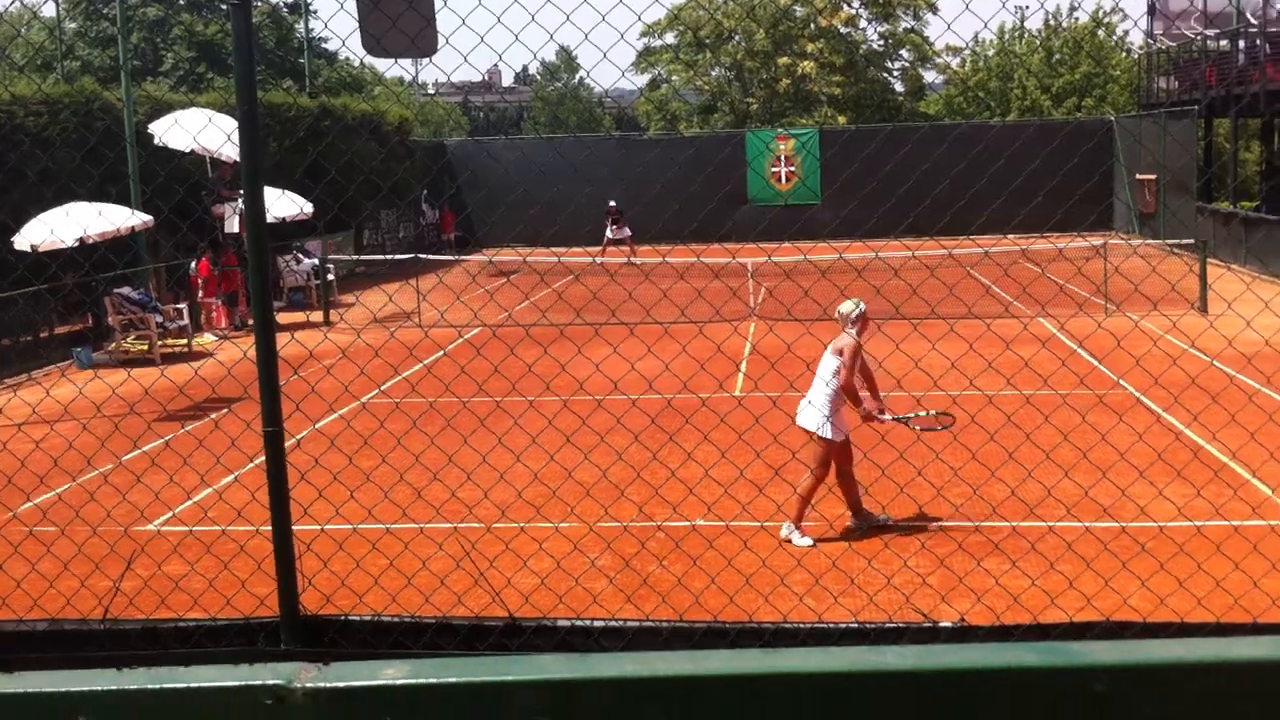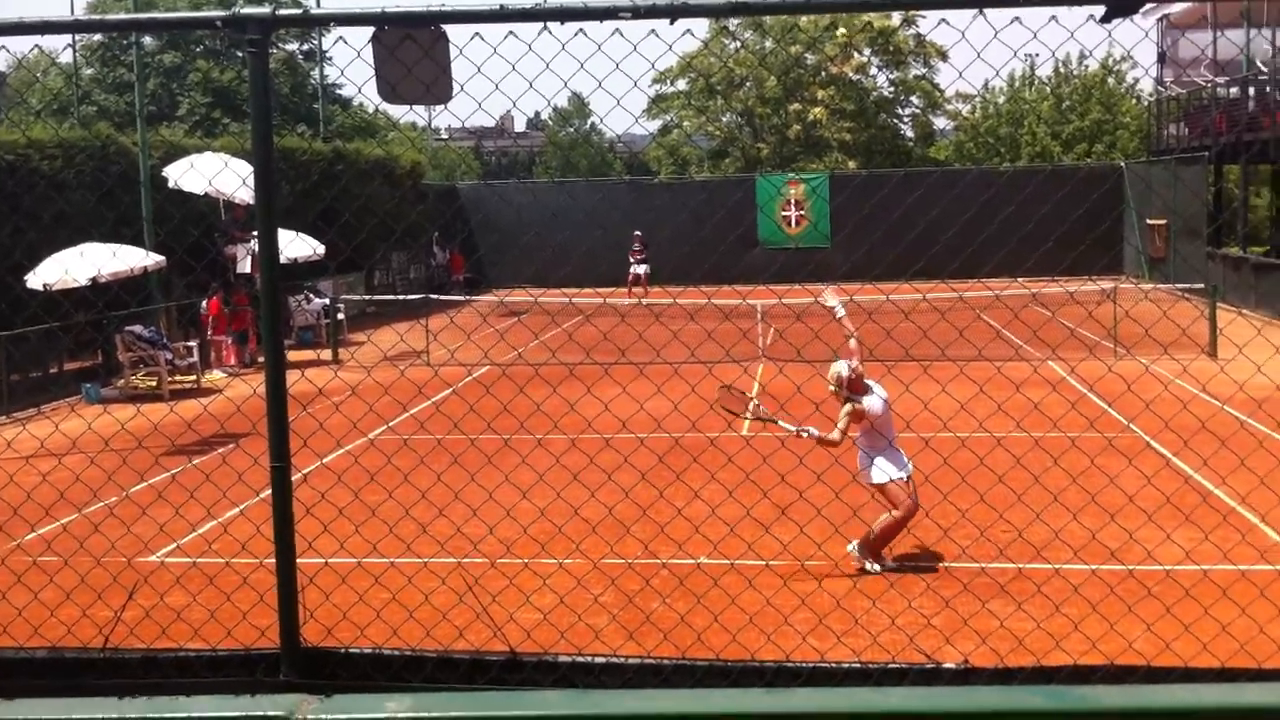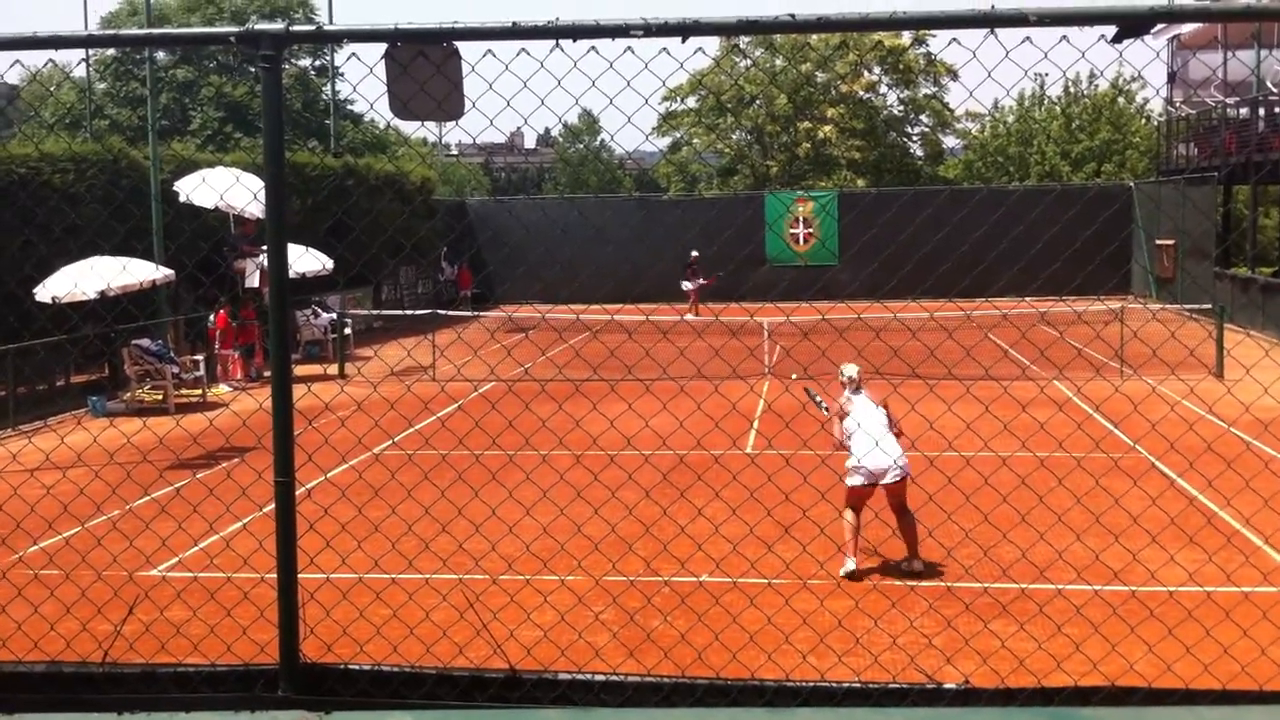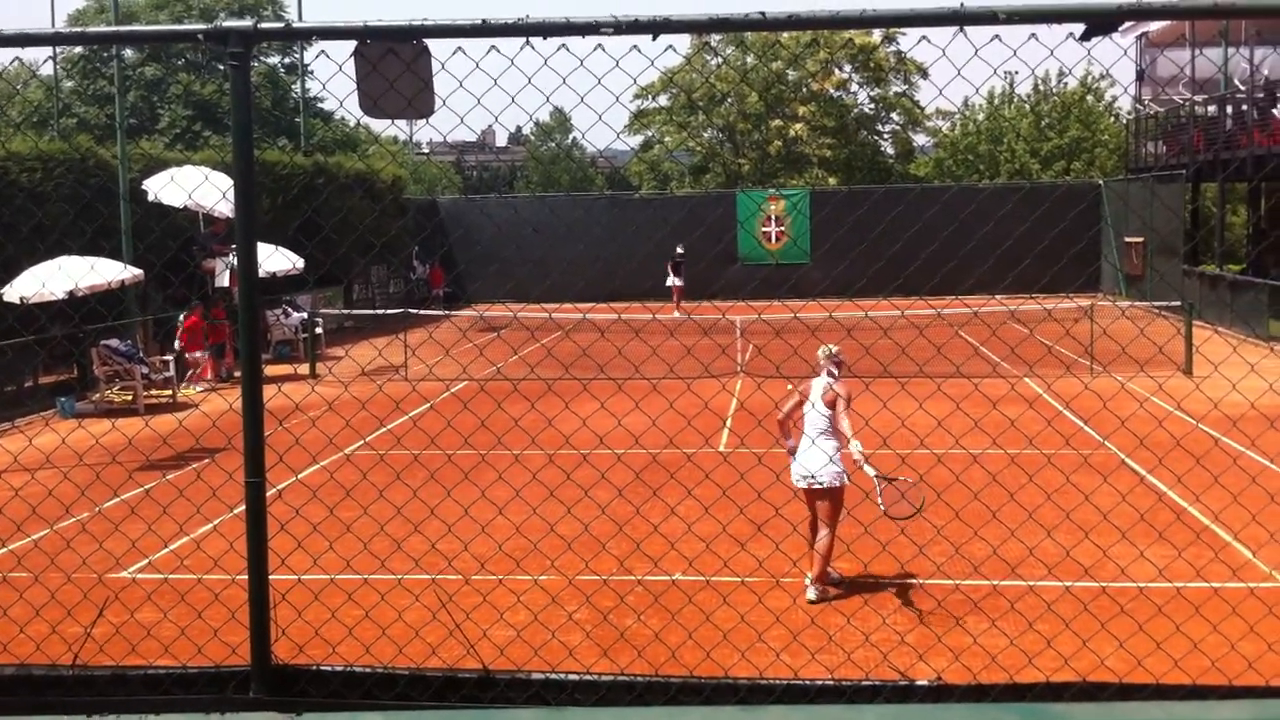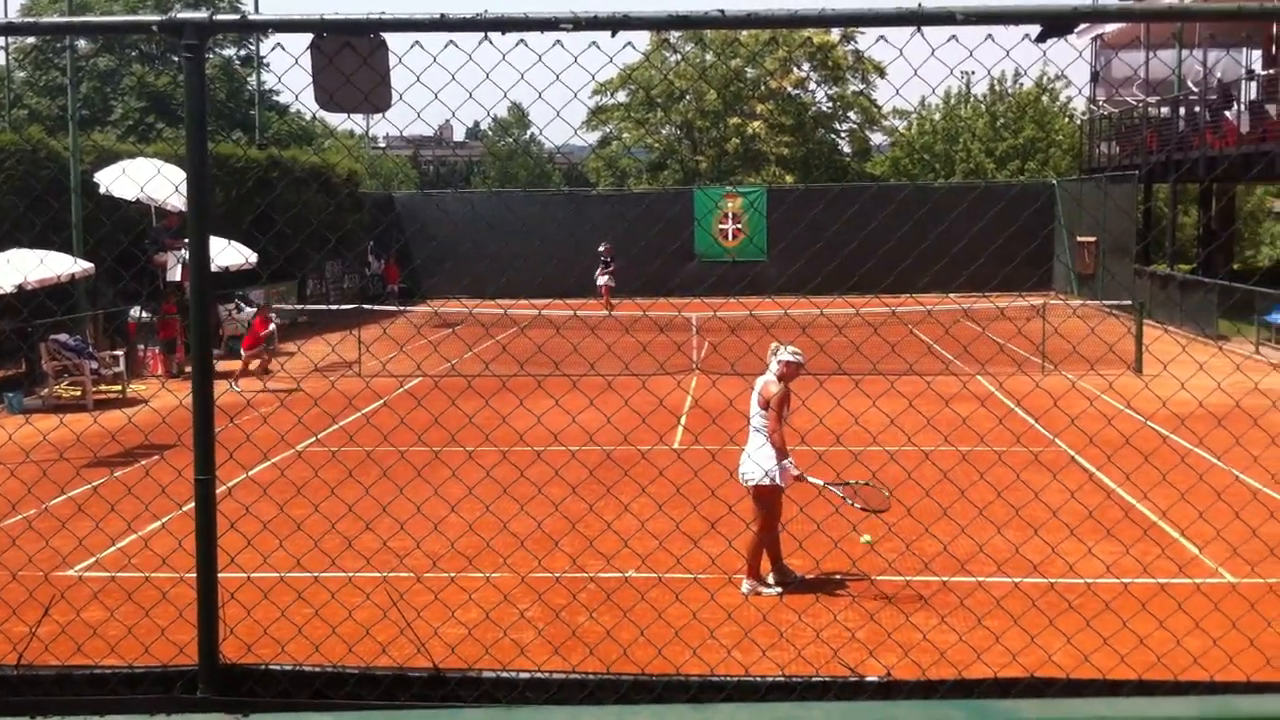
dt=1s
person 1, frame 1
left shoulder: (850, 341)
right shoulder: (851, 342)
left elbow: (865, 372)
right elbow: (845, 383)
left wrist: (878, 402)
right wrist: (862, 409)
left hip: (829, 412)
right hip: (821, 413)
left knee: (845, 465)
right knee: (819, 471)
left ankle: (859, 515)
right ankle: (791, 526)
person 1, frame 2
left shoulder: (861, 382)
right shoulder: (853, 407)
left elbow: (854, 339)
right elbow: (835, 439)
left wrist: (838, 310)
right wrist: (814, 434)
left hip: (890, 455)
right hip: (877, 461)
left knee: (909, 507)
right knee: (906, 509)
left ankle: (872, 552)
right ankle: (863, 547)
person 1, frame 3
left shoulder: (839, 407)
right shoulder: (876, 399)
left elbow: (839, 441)
right elbow: (896, 432)
left wrist: (851, 445)
left hip: (864, 466)
right hip: (893, 460)
left knee: (851, 509)
right knee: (901, 508)
left ankle: (850, 560)
right ankle: (914, 560)
person 1, frame 4
left shoulder: (807, 388)
right shoulder: (841, 389)
left elbow: (782, 417)
right elbow: (842, 420)
left wrist: (789, 442)
right wrist: (854, 446)
left hip: (804, 461)
right hip: (826, 464)
left knee: (817, 520)
right knee: (827, 527)
left ankle: (817, 572)
right ankle: (816, 586)
person 1, frame 5
left shoulder: (763, 381)
right shoulder: (776, 389)
right elbow: (775, 432)
right wrist: (789, 464)
left hip: (759, 459)
right hip: (764, 462)
left knee: (772, 520)
right knee: (762, 524)
left ankle: (778, 570)
right ankle: (751, 580)
